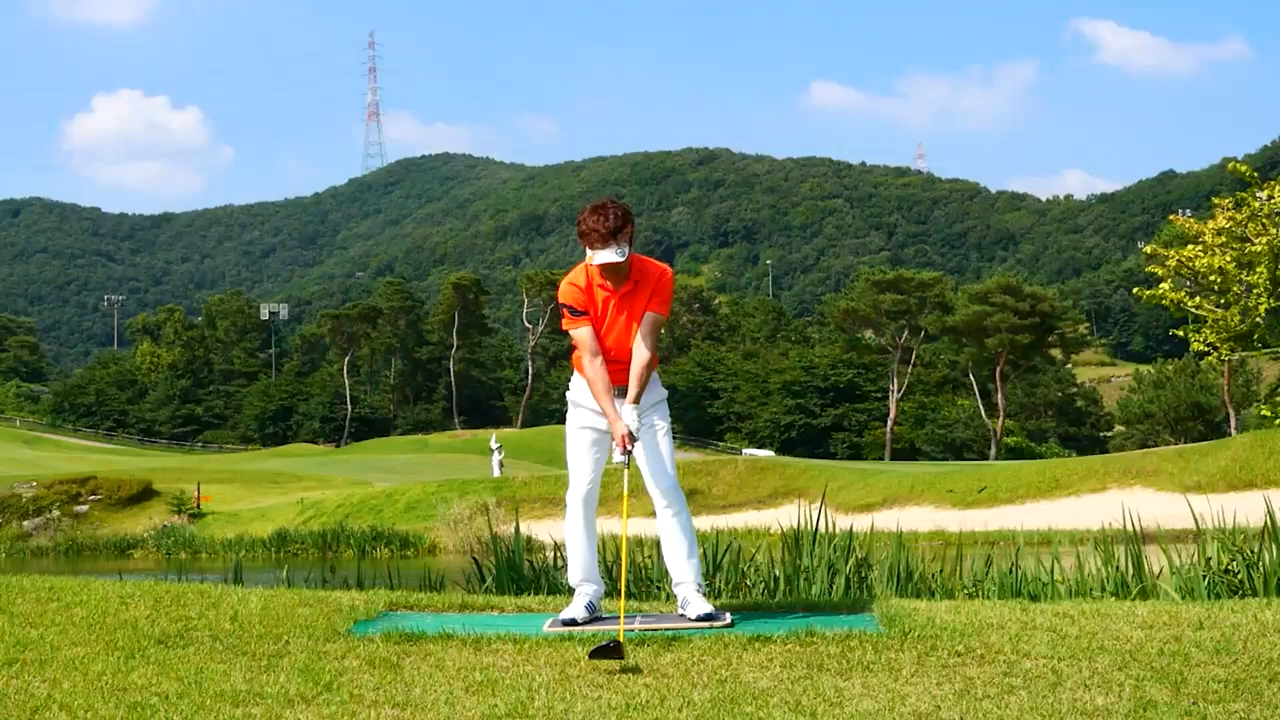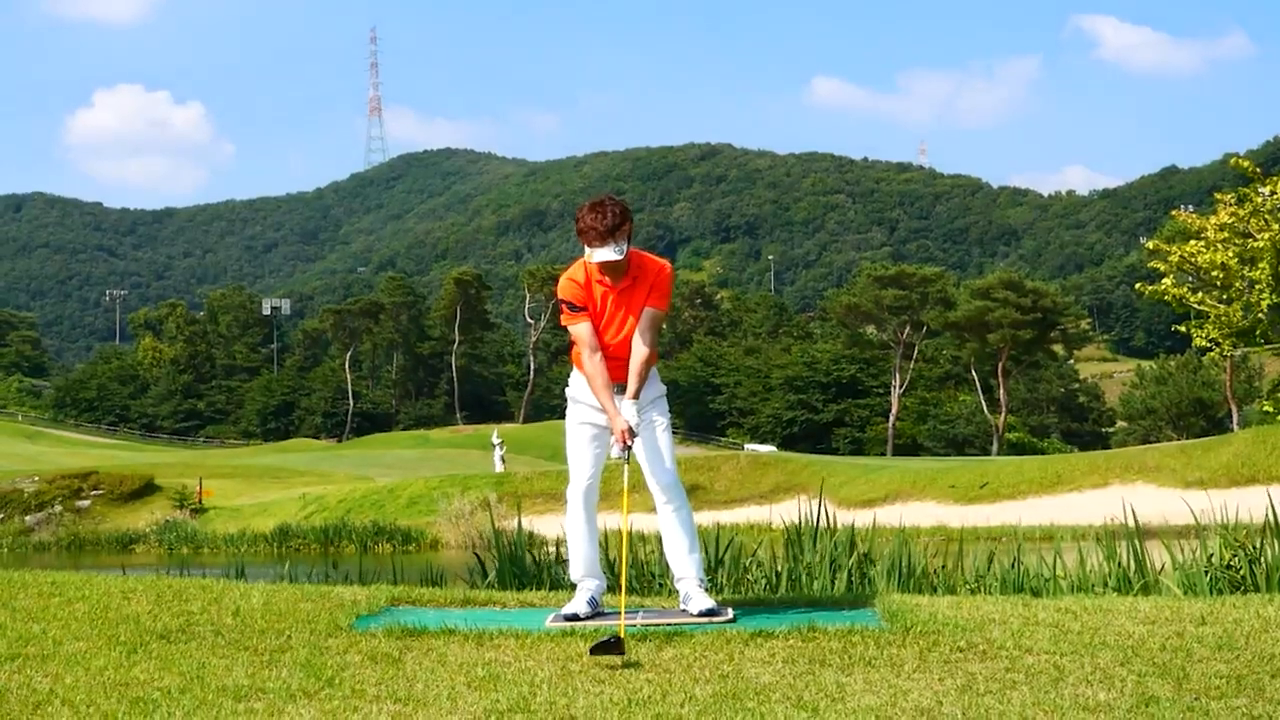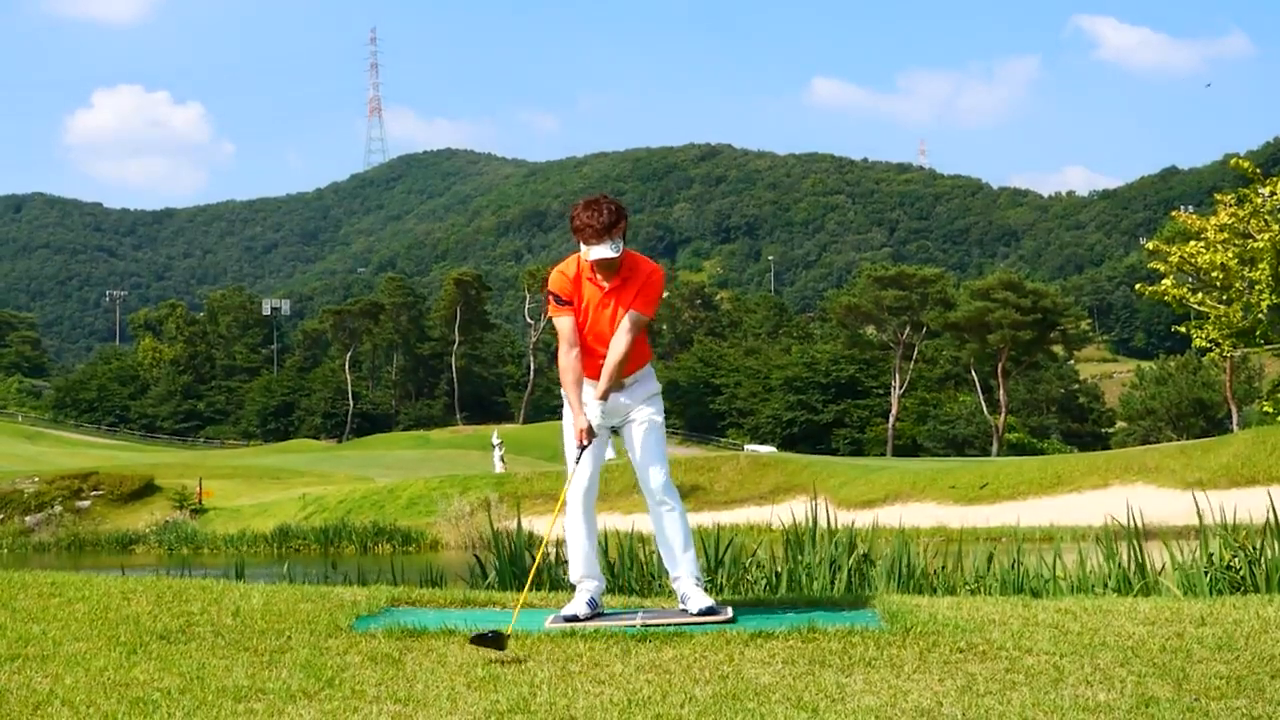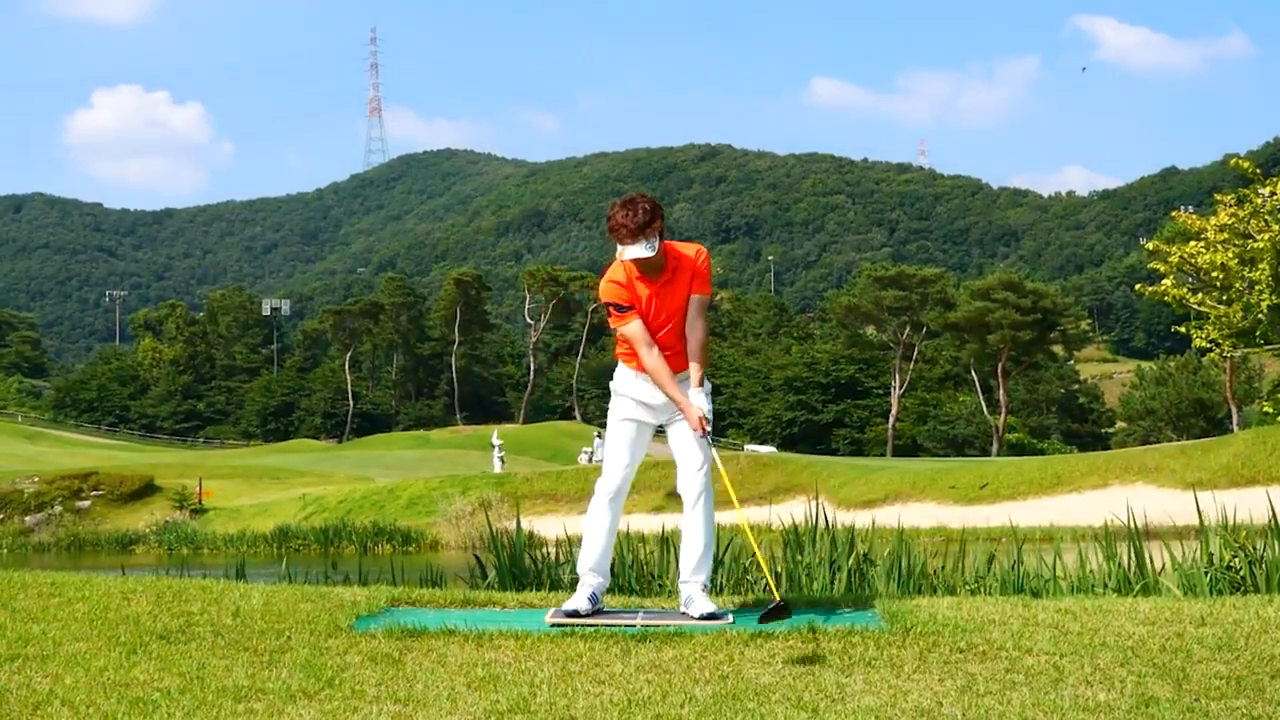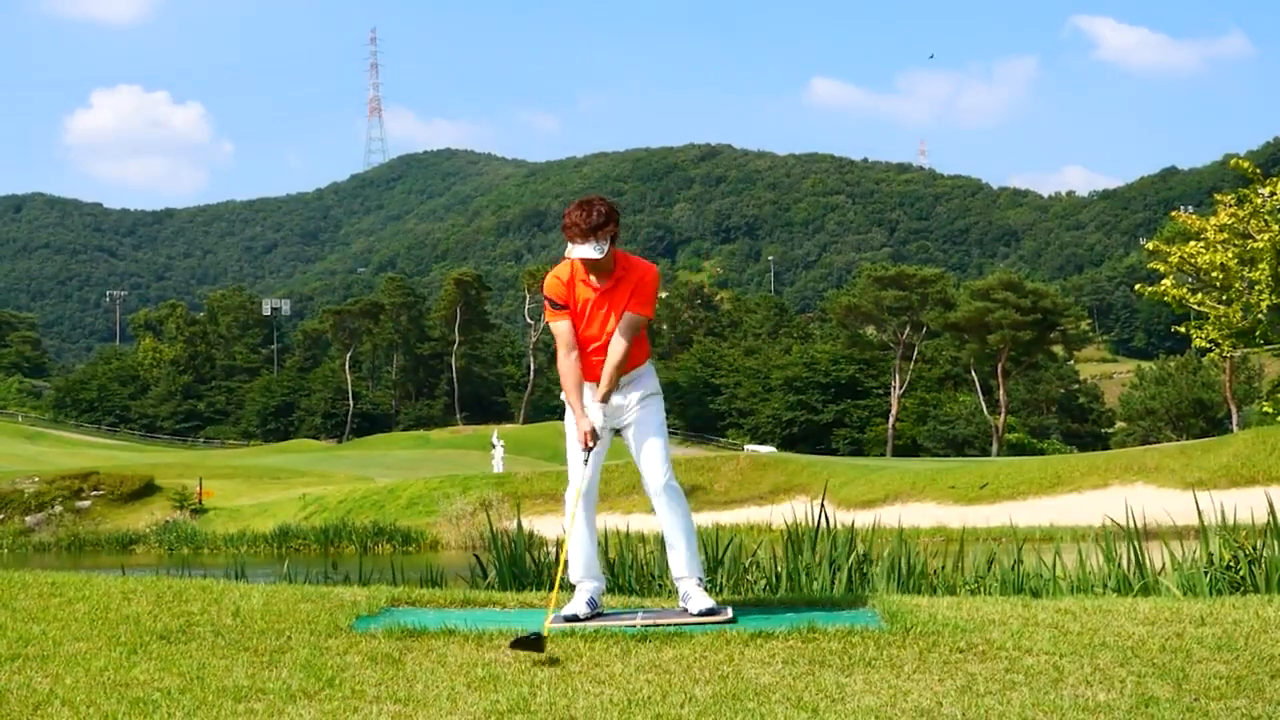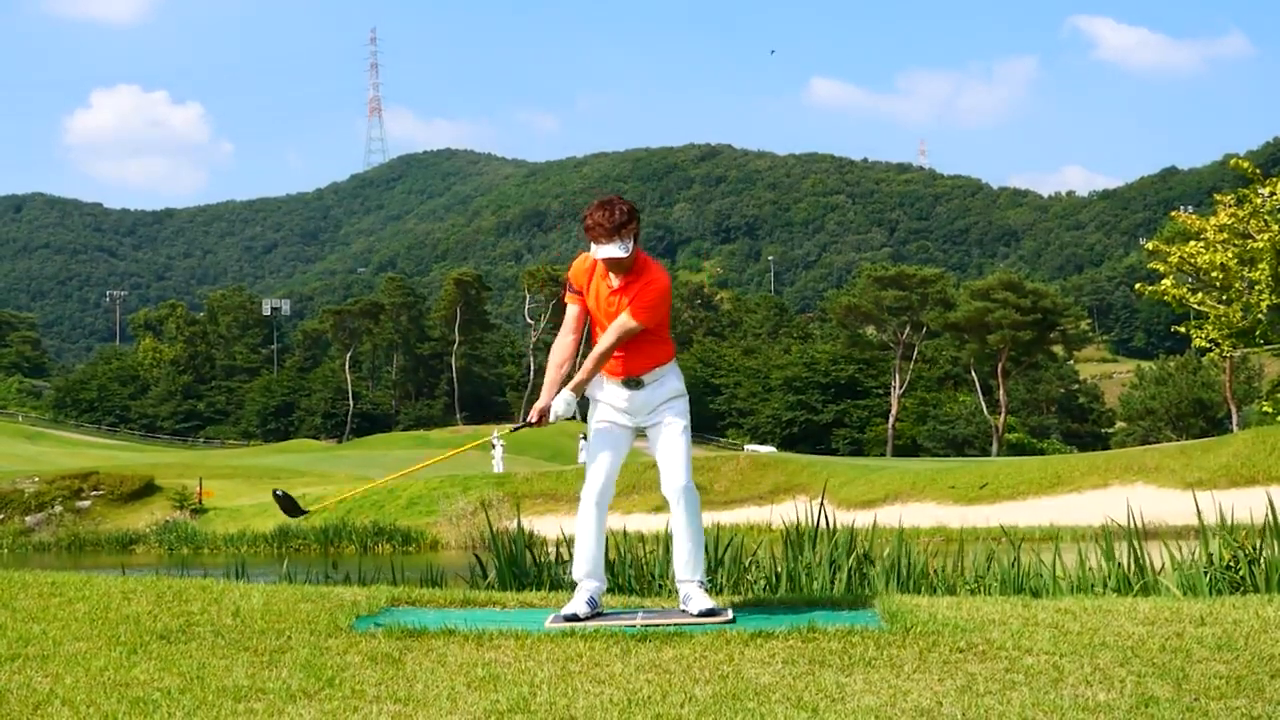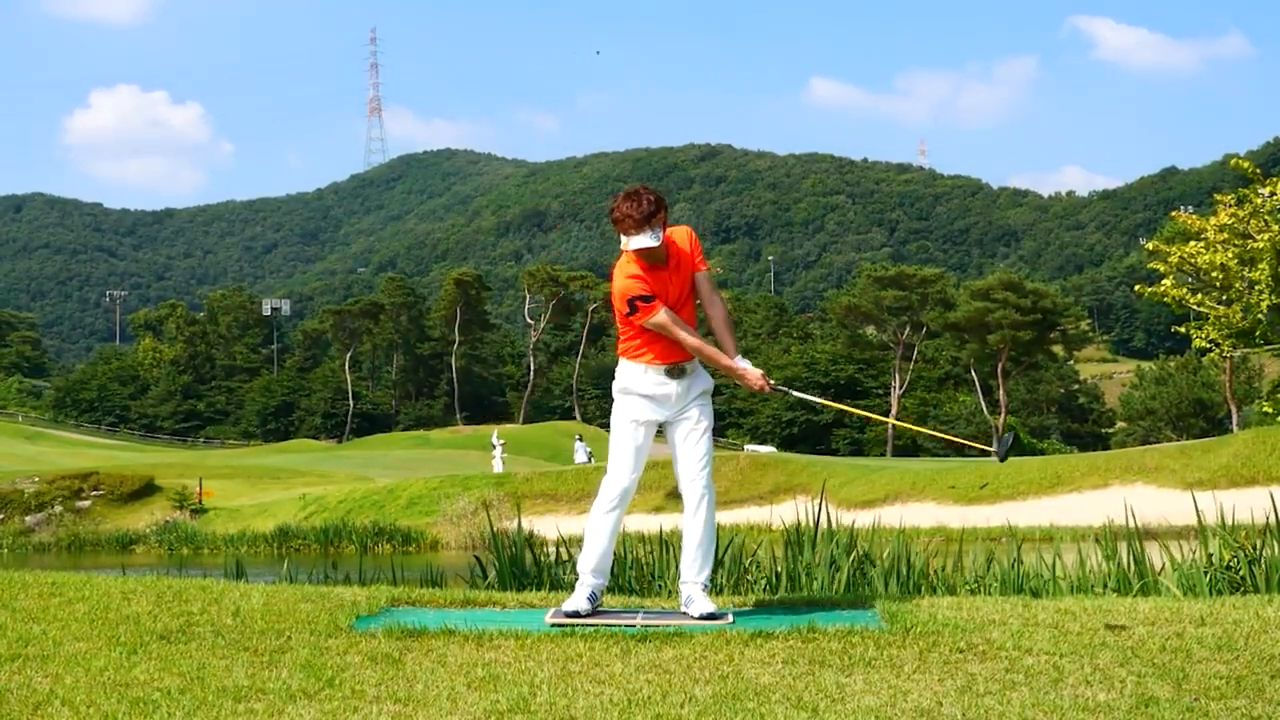
dt=0.7s
person 1, frame 1
left shoulder: (659, 276)
right shoulder: (573, 287)
left elbow: (645, 344)
right elbow: (592, 357)
left wrist: (632, 406)
right wrist: (613, 418)
left hip: (645, 392)
right hip: (589, 394)
left knee: (667, 489)
right knee: (581, 493)
left ankle: (689, 590)
right ankle: (586, 593)
person 1, frame 2
left shoulder: (657, 272)
right shoulder: (572, 282)
left elbow: (644, 340)
right elbow: (590, 353)
left wrist: (631, 402)
right wrist: (612, 414)
left hip: (644, 388)
right hip: (588, 390)
left knee: (667, 484)
right knee: (581, 488)
left ankle: (691, 585)
right ankle: (588, 588)
person 1, frame 3
left shoulder: (649, 275)
right shoulder: (563, 278)
left elbow: (624, 339)
right elbow: (570, 348)
left wrist: (600, 401)
right wrist: (577, 411)
left hip: (637, 387)
right hip: (583, 389)
left knee: (658, 484)
right knee: (579, 490)
left ankle: (688, 584)
right ankle: (587, 589)
person 1, frame 4
left shoulder: (695, 259)
right shoulder: (614, 282)
left elbow: (696, 325)
right elbow: (646, 350)
left wrist: (697, 389)
right wrist: (683, 407)
left hip: (687, 381)
right hip: (635, 385)
left knee: (697, 484)
right knee: (612, 483)
left ankle: (694, 590)
right ankle: (591, 584)
person 1, frame 5
left shoulder: (644, 274)
right shoulder: (558, 281)
left elbow: (622, 342)
right elbow: (568, 353)
left wrist: (603, 404)
right wrist: (580, 414)
left hip: (636, 385)
right hip: (583, 389)
left knee: (661, 482)
right knee: (580, 489)
left ankle: (689, 584)
right ankle: (587, 588)
person 1, frame 6
left shoulder: (655, 282)
right shoulder: (583, 269)
left elbow: (610, 342)
right elbow: (569, 336)
left wrist: (571, 393)
right wrist: (546, 394)
left hip: (660, 388)
right hip: (610, 391)
left knee: (678, 485)
right knee: (595, 489)
left ankle: (691, 586)
right ankle: (588, 588)
person 1, frame 7
left shoulder: (686, 239)
right shoulder: (628, 280)
left elbow: (711, 301)
right elbow: (682, 335)
left wrist: (737, 360)
right wrist: (737, 372)
left hip: (690, 379)
right hip: (640, 383)
left knee: (699, 487)
right knee: (619, 485)
left ankle: (694, 589)
right ankle: (589, 584)
